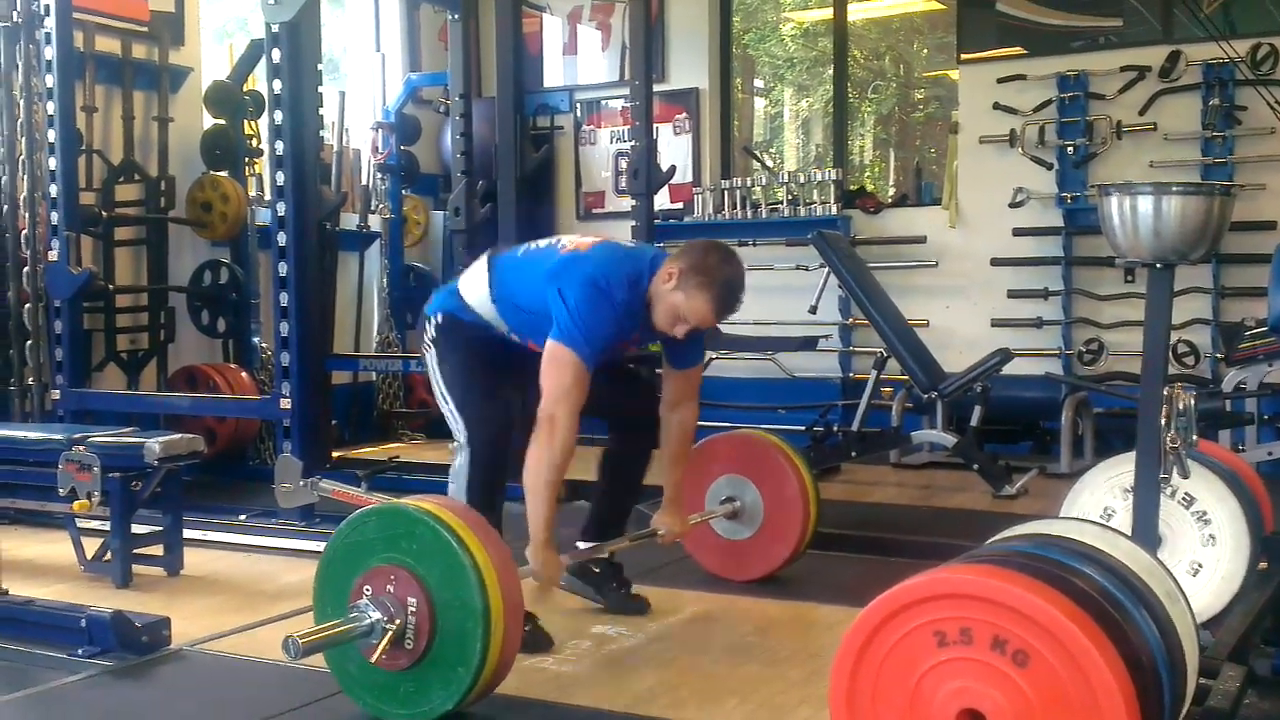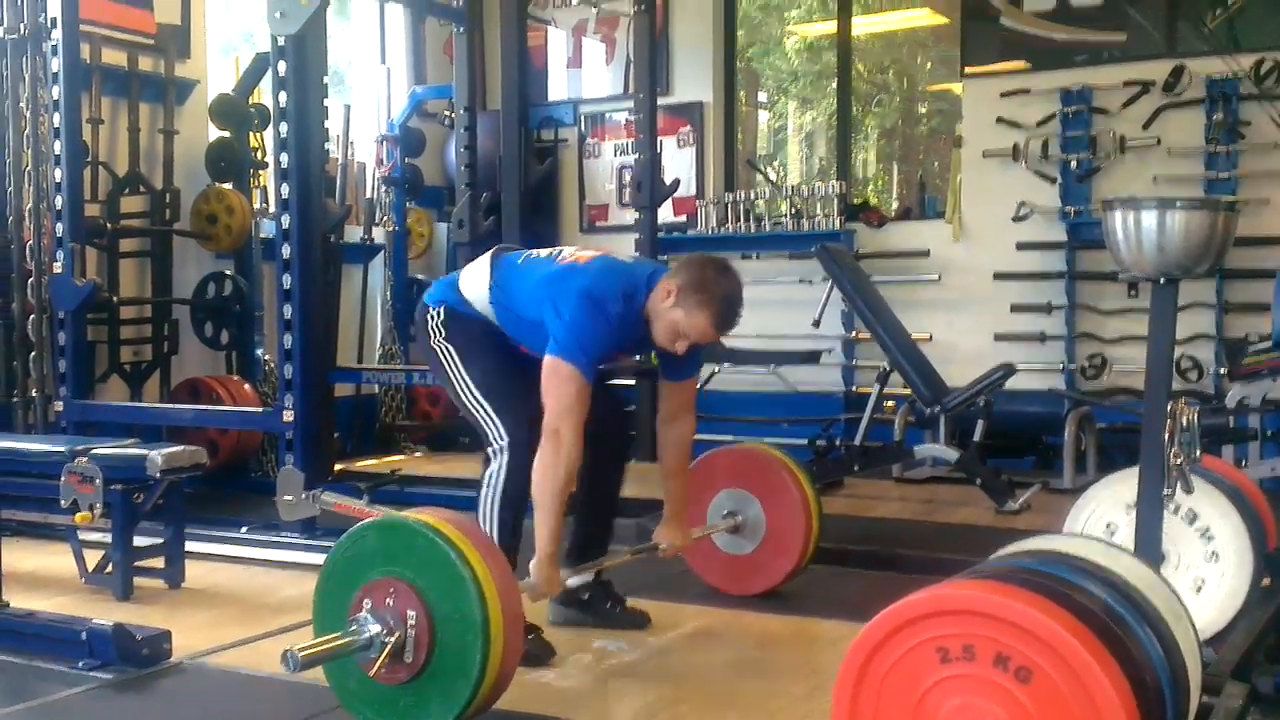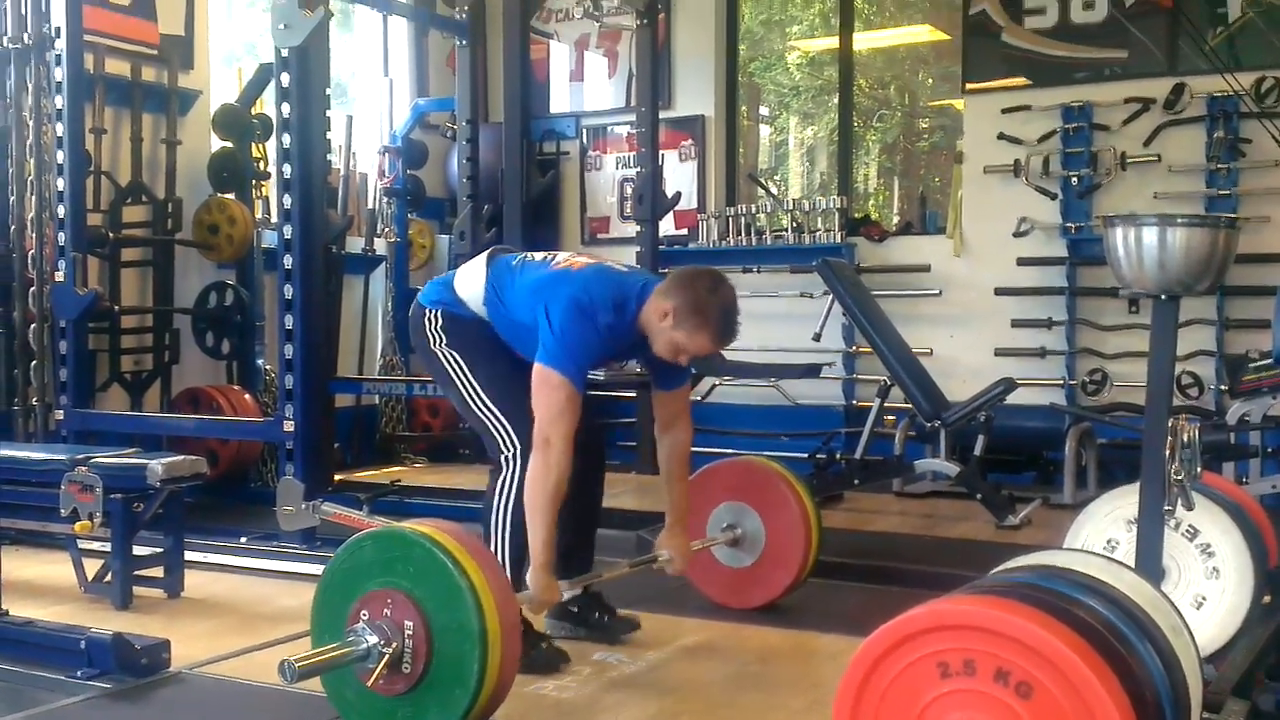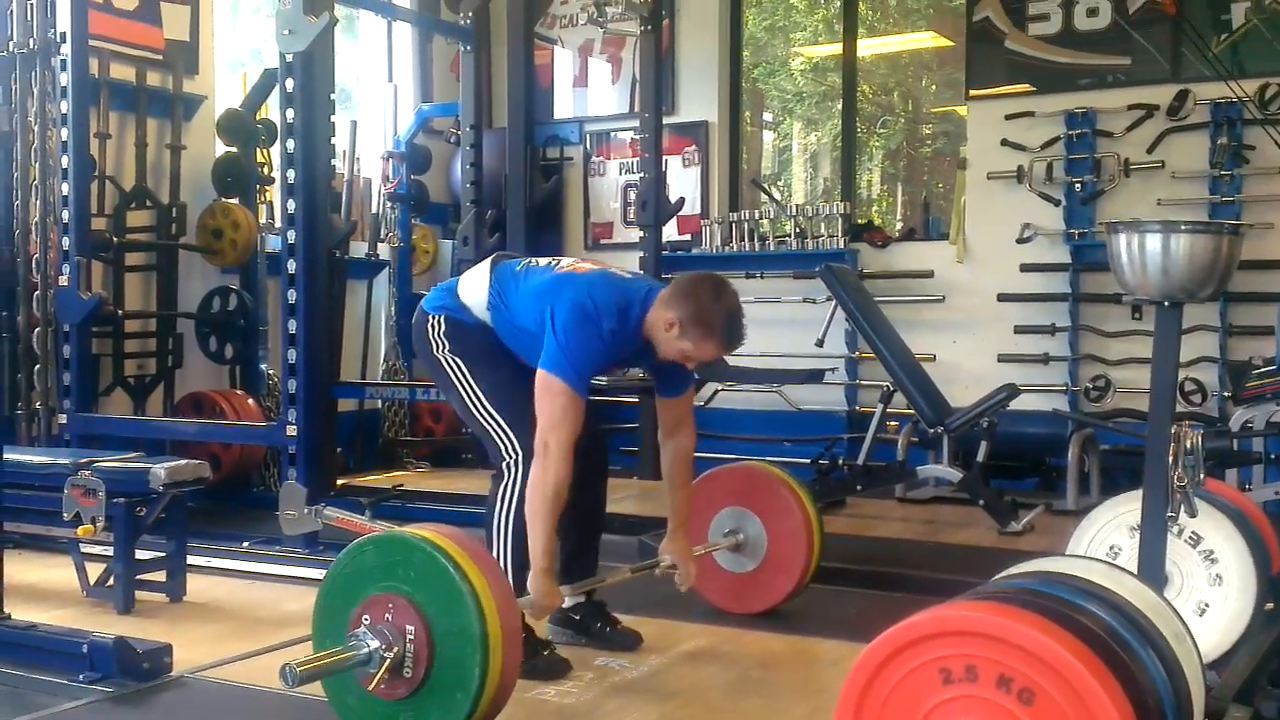
dt=0.2s
person 1, frame 1
left shoulder: (686, 299)
right shoulder: (596, 289)
left elbow: (679, 405)
right elbow: (556, 419)
left wrist: (671, 504)
right wrist: (541, 544)
left hip: (530, 333)
right hip: (464, 323)
left knee: (641, 412)
right knee: (486, 439)
left ankle: (593, 560)
person 1, frame 2
left shoulder: (683, 315)
right shoulder: (591, 302)
left elbow: (677, 417)
right elbow: (559, 433)
left wrist: (674, 516)
right wrist: (545, 558)
left hip: (522, 336)
right hip: (459, 317)
left knee: (611, 432)
right knee: (517, 440)
left ankle: (581, 586)
person 1, frame 3
left shoulder: (671, 321)
right shoulder: (583, 311)
left elbow: (673, 425)
right elbow: (550, 441)
left wrist: (676, 526)
right wrist: (541, 568)
left hip: (510, 329)
right hip: (452, 318)
right knee: (523, 447)
left ankle: (573, 601)
person 1, frame 4
left shoulder: (670, 324)
right shoulder: (587, 317)
left elbow: (677, 432)
right elbow: (551, 446)
left wrist: (678, 533)
right wrist: (541, 573)
left hip: (511, 334)
right hip: (455, 324)
left knee: (589, 453)
right knee: (524, 454)
left ankle: (575, 608)
